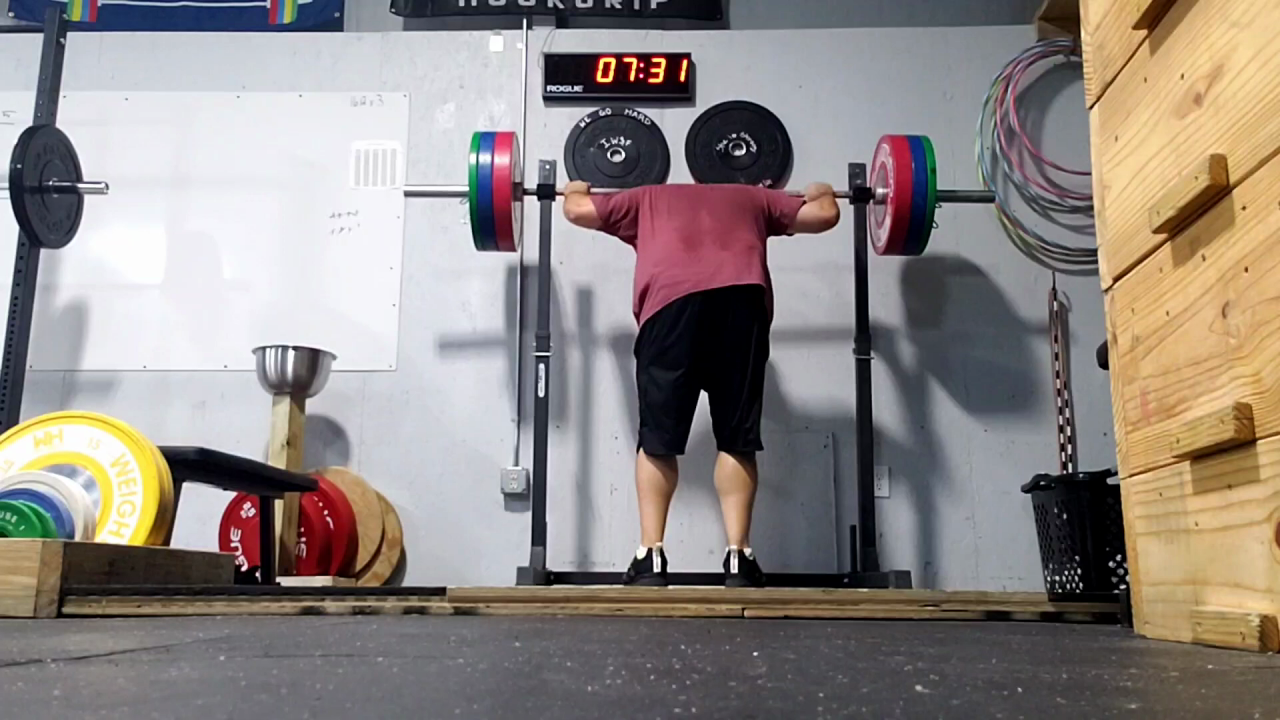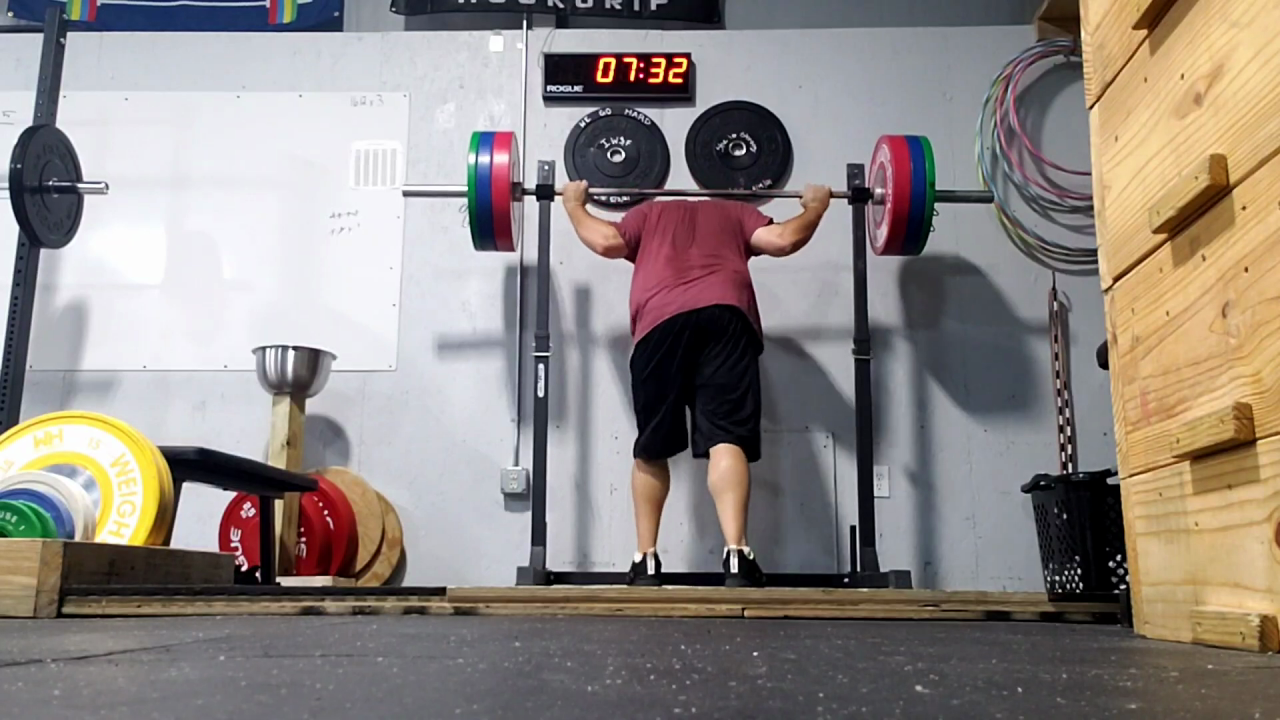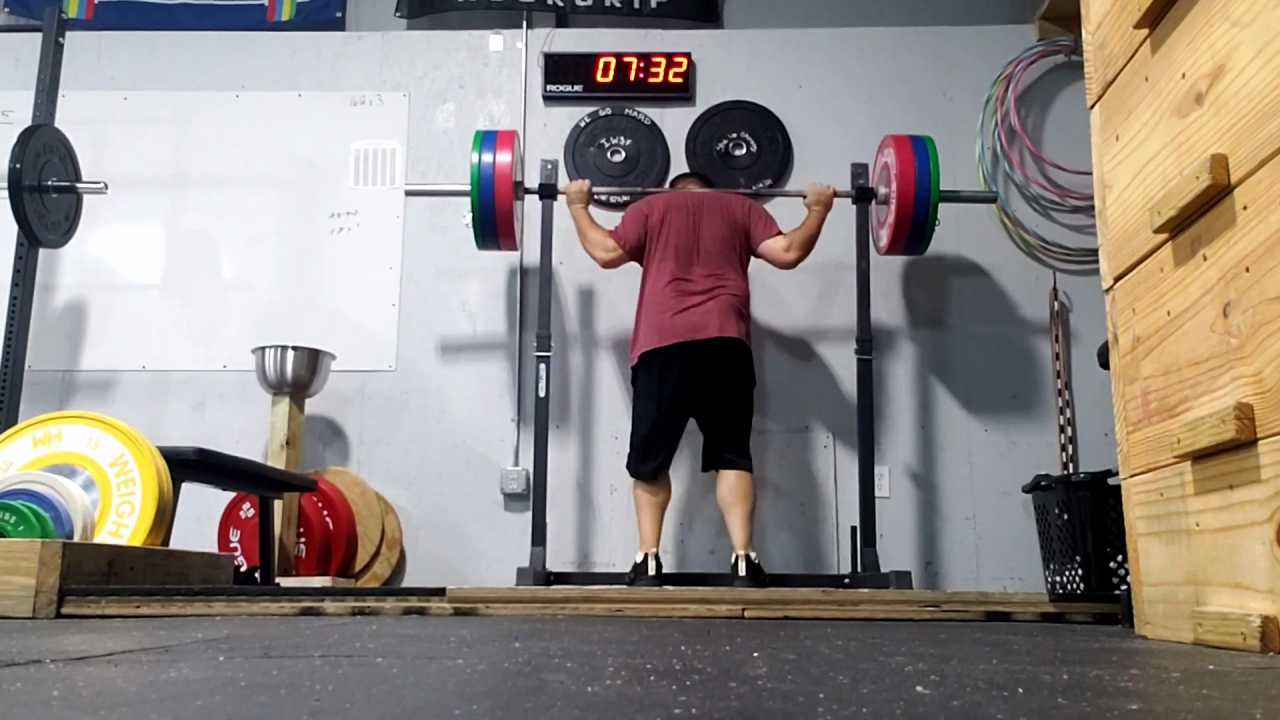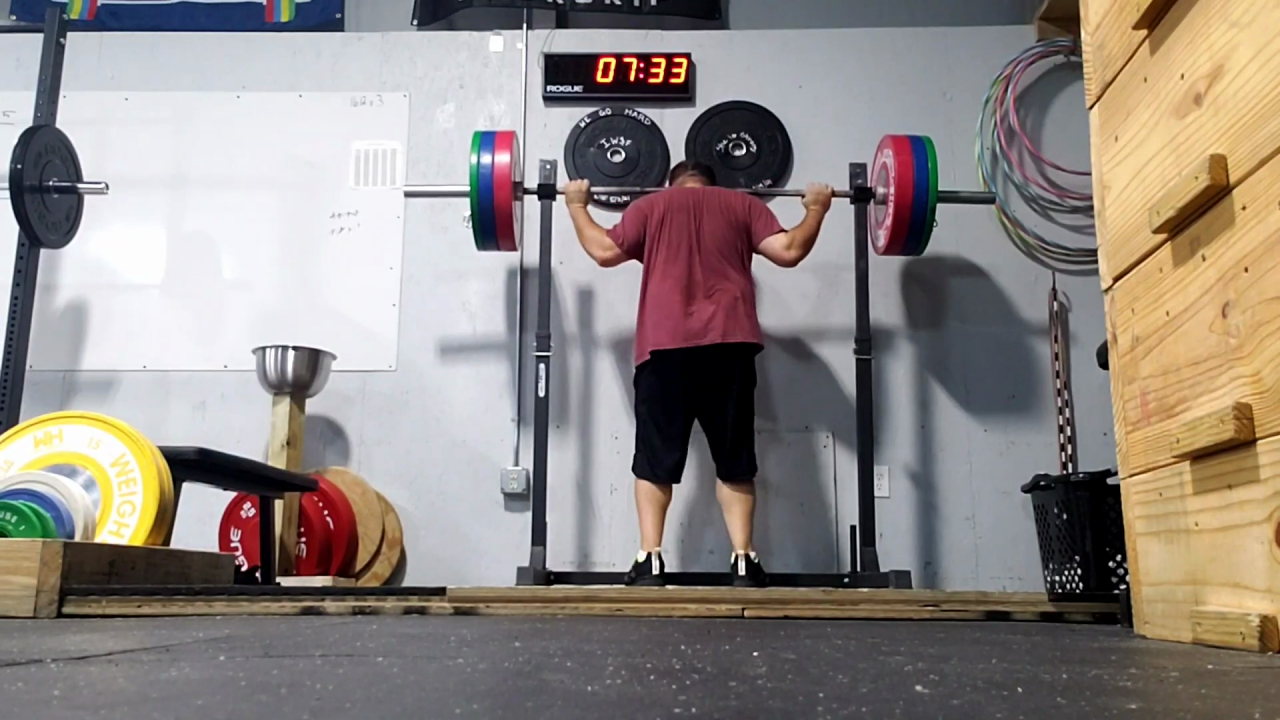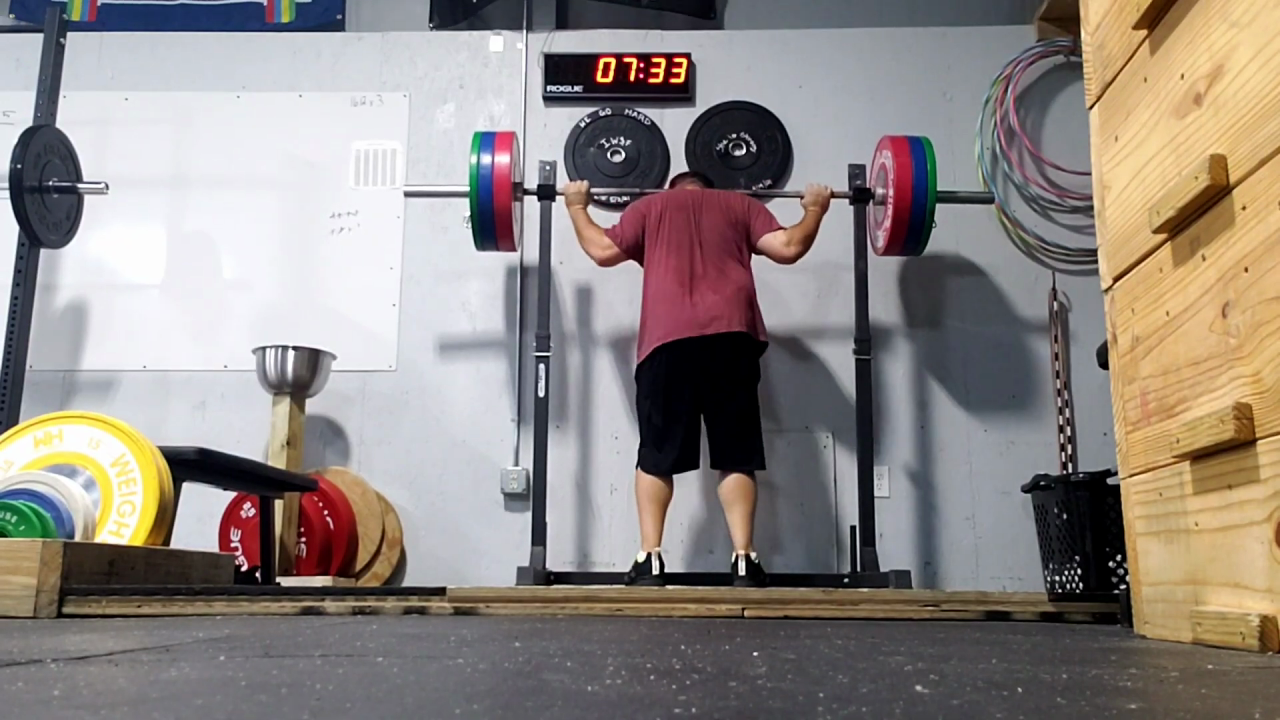
dt=0.5s
person 1, frame 1
left shoulder: (648, 198)
right shoulder: (750, 197)
left elbow: (578, 210)
right elbow: (825, 215)
left wrist: (573, 191)
right wrist: (821, 196)
left hip: (671, 300)
right hip: (741, 297)
left knee: (657, 440)
right knee: (736, 440)
left ankle: (650, 559)
right ankle: (738, 560)
person 1, frame 2
left shoulder: (649, 213)
right shoulder: (736, 212)
left elbow: (605, 241)
right elbow: (783, 240)
left wrist: (573, 204)
right wrist: (815, 207)
left hip: (661, 321)
right hip: (726, 317)
left knee: (652, 447)
right knee: (727, 439)
left ankle: (647, 561)
right ankle: (736, 557)
person 1, frame 3
left shoulder: (650, 207)
right shoulder: (742, 208)
left elbow: (606, 253)
right elbow: (789, 252)
left wrist: (578, 207)
right wrist: (818, 210)
left hip: (661, 343)
right hip: (724, 343)
left knee: (649, 460)
right knee: (732, 457)
left ankle: (648, 561)
right ankle: (743, 562)
person 1, frame 4
left shoulder: (650, 206)
right shoulder: (743, 205)
left elbow: (605, 251)
right elbow: (789, 251)
left wrist: (576, 205)
right wrist: (816, 209)
left hip: (665, 347)
right hip: (728, 345)
left knee: (654, 460)
right knee: (735, 462)
left ankle: (649, 561)
right ankle: (743, 562)
person 1, frame 5
left shoulder: (649, 207)
right shoulder: (740, 205)
left elbow: (603, 250)
right elbow: (789, 247)
left wrist: (576, 207)
right wrist: (815, 211)
left hip: (668, 338)
right hip: (732, 335)
left knee: (656, 456)
right knee: (736, 457)
left ankle: (649, 560)
right ankle: (744, 560)
